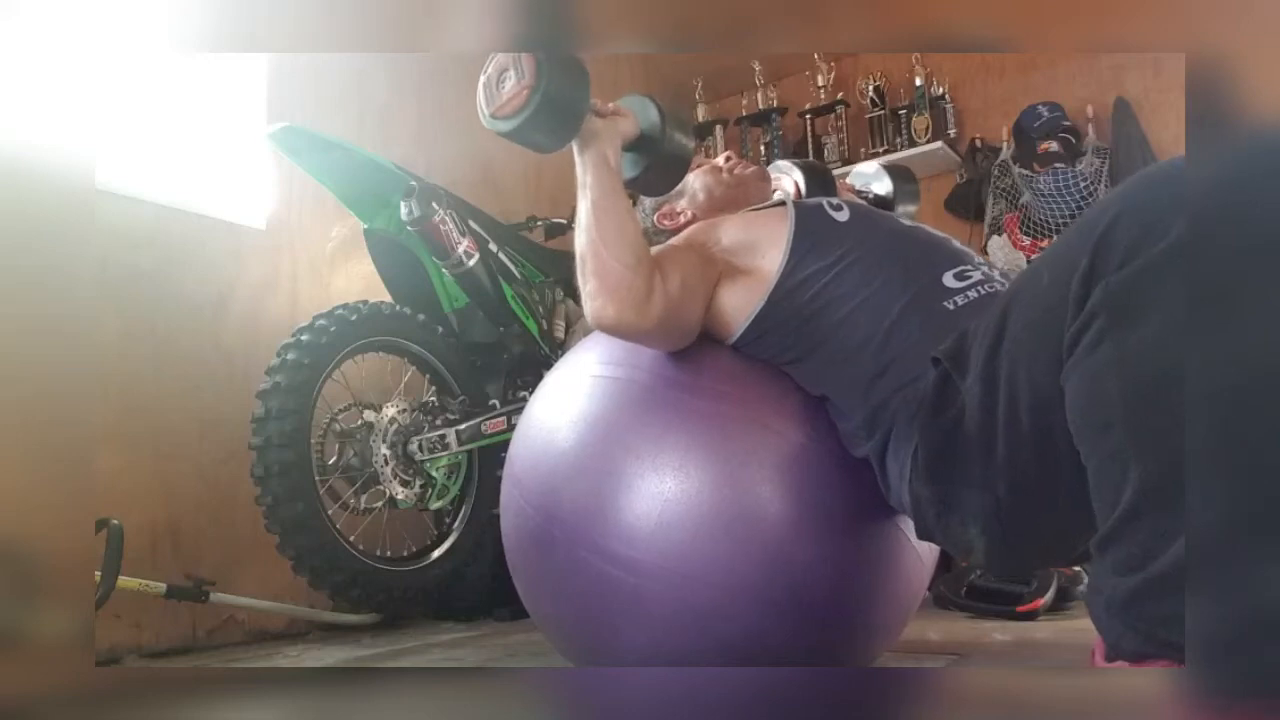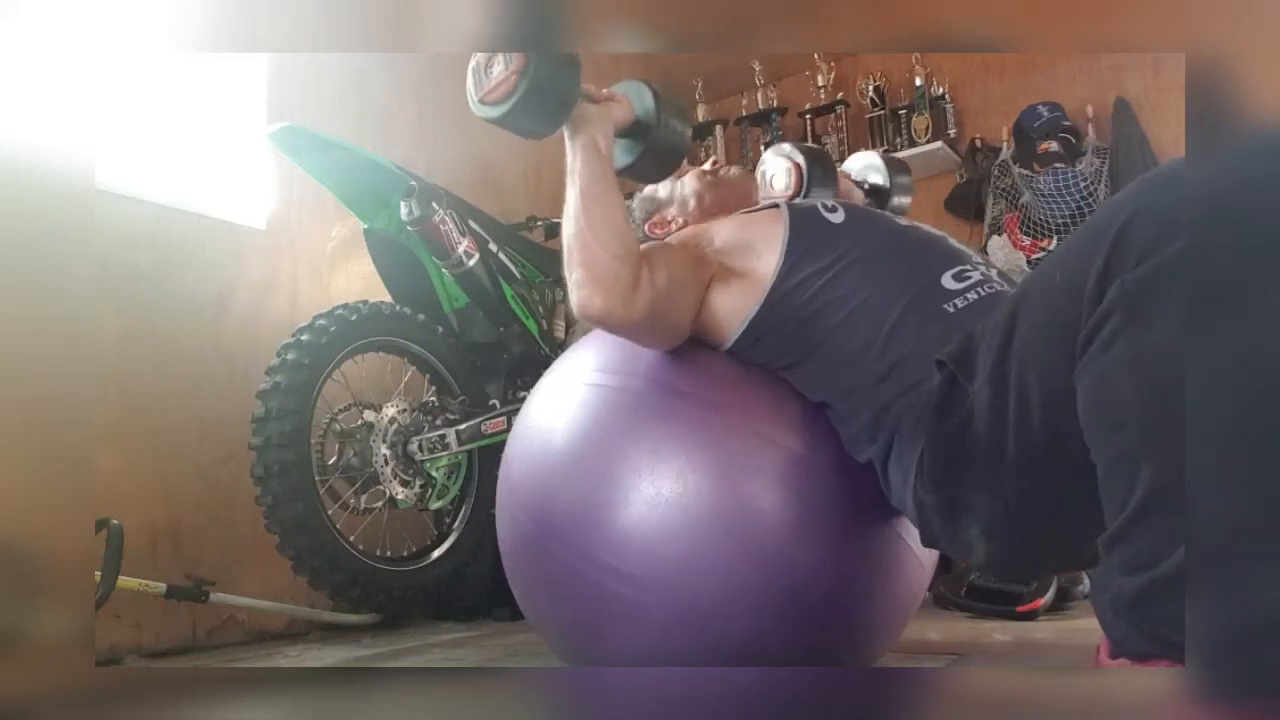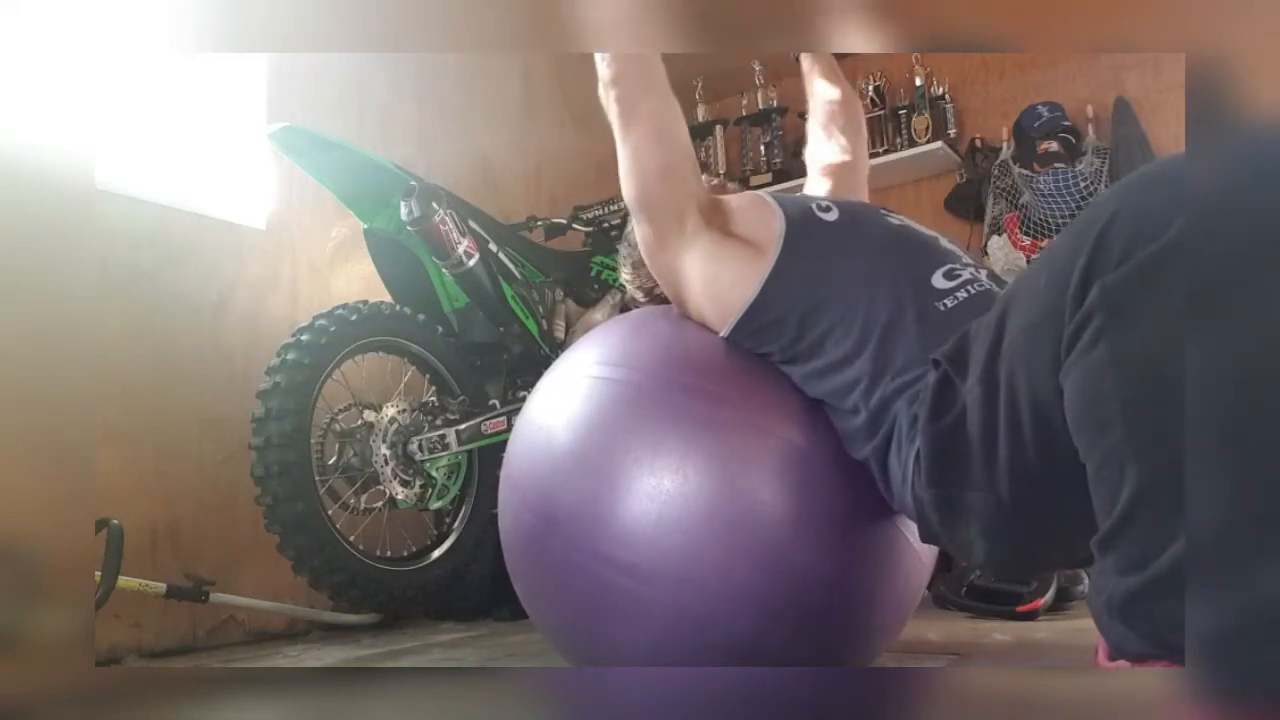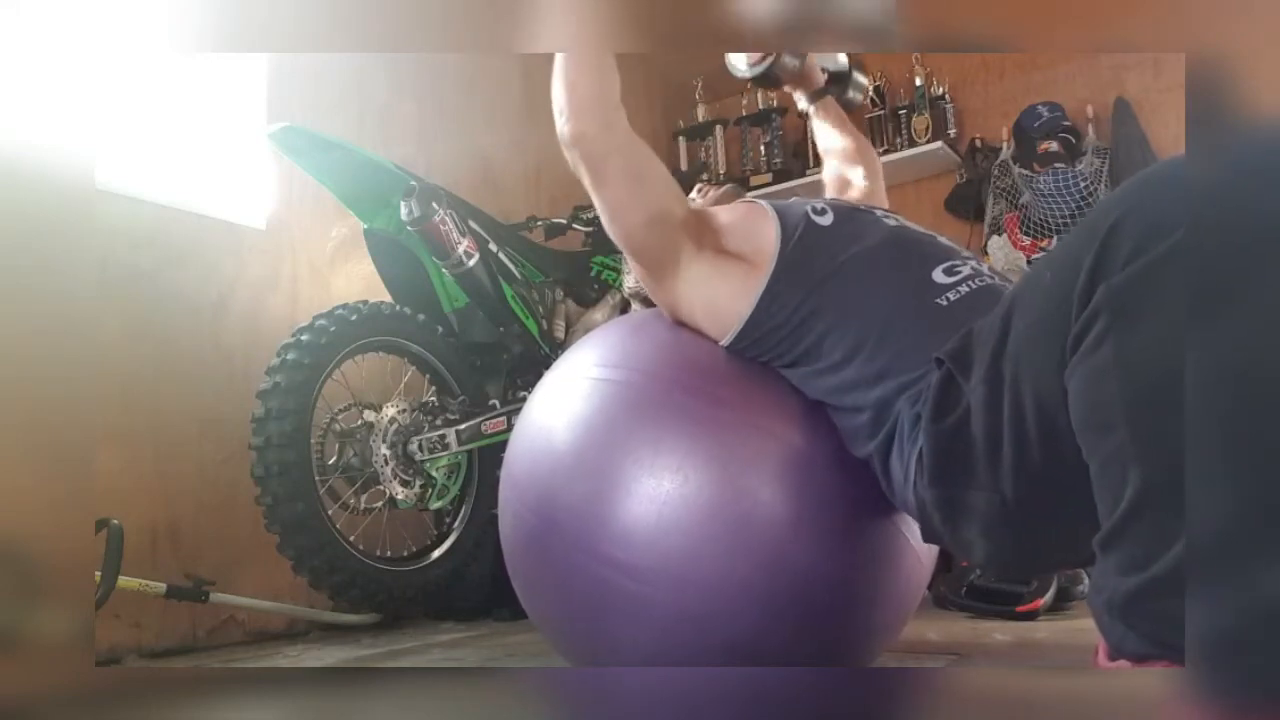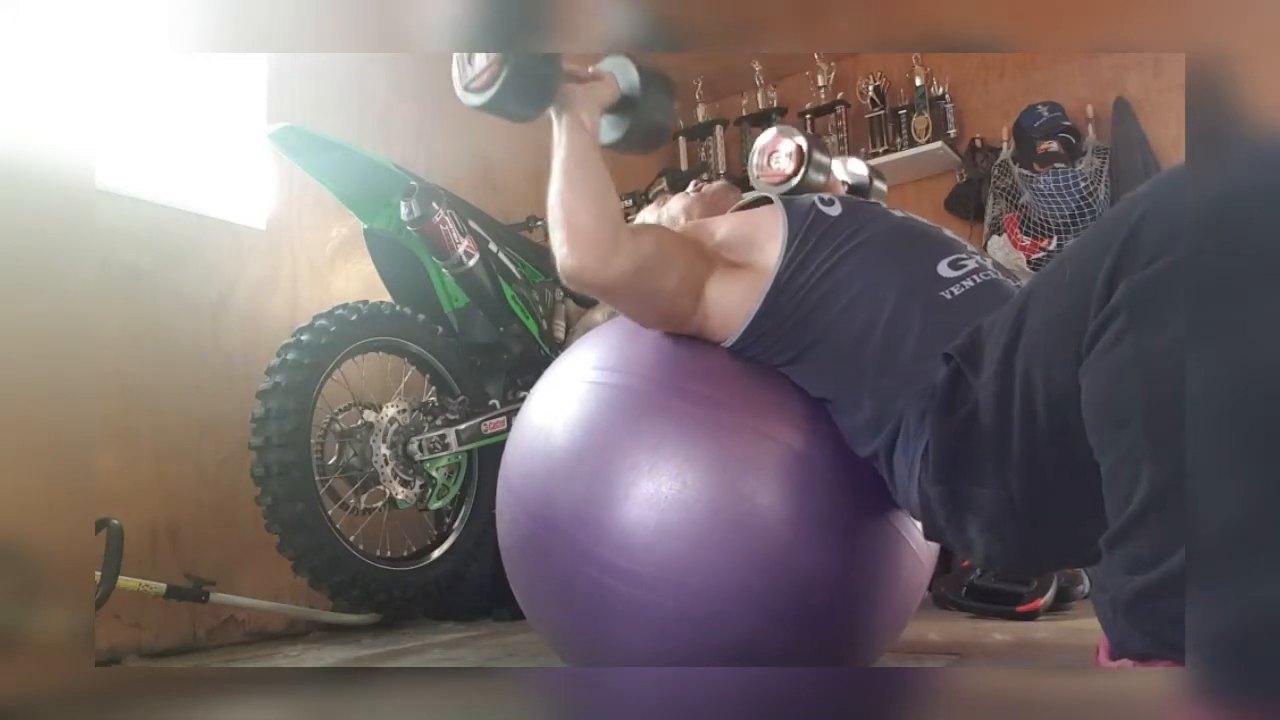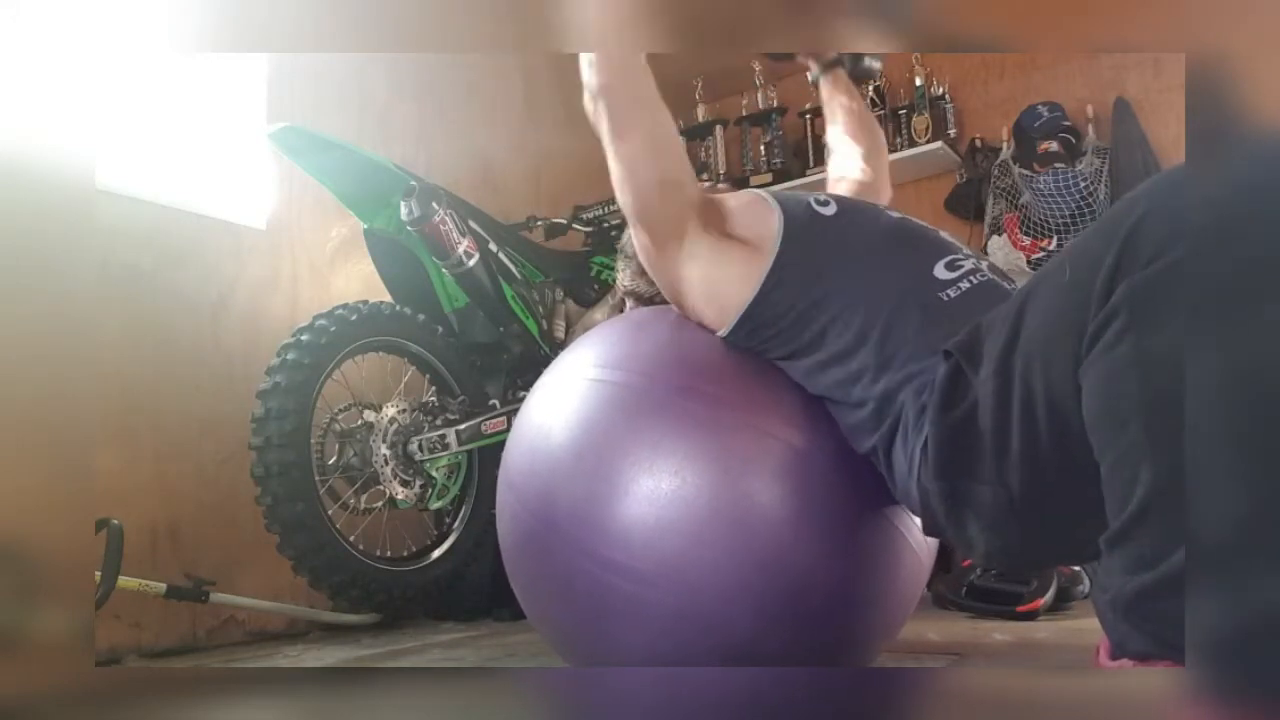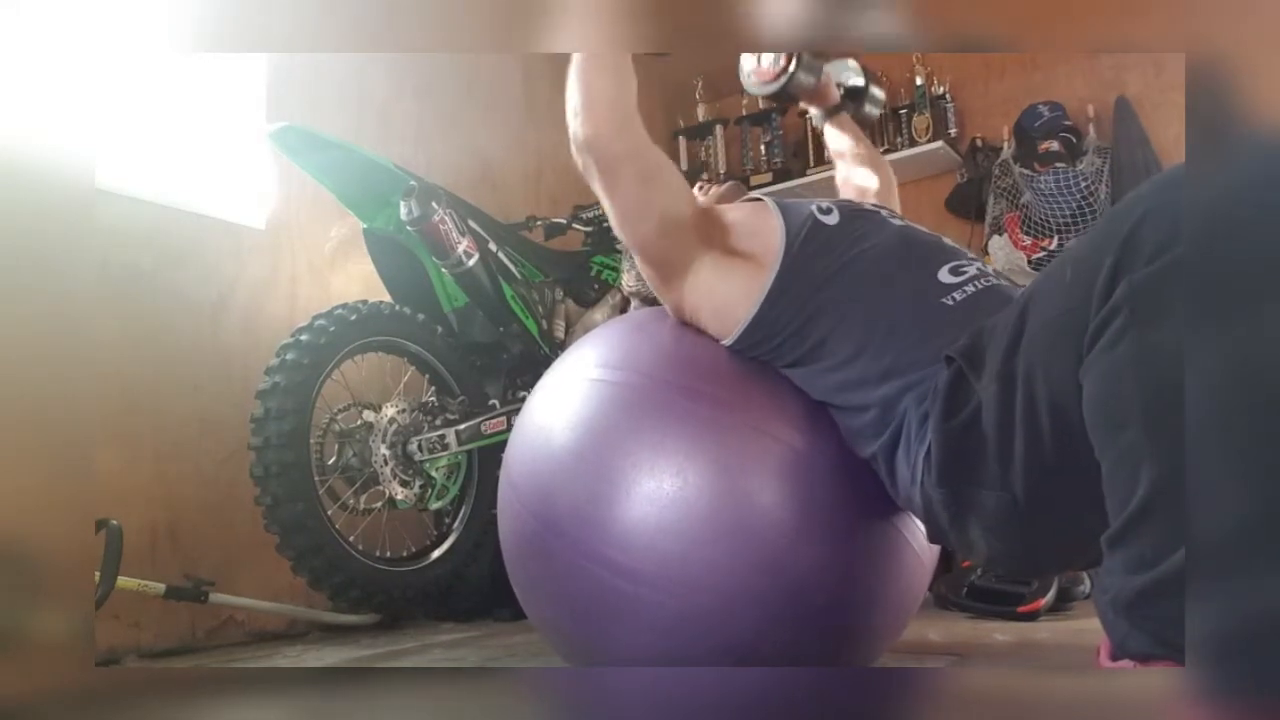
dt=0.7s
person 1, frame 1
left shoulder: (800, 239)
right shoulder: (707, 250)
right elbow: (622, 304)
left wrist: (857, 213)
right wrist: (597, 149)
right hip: (967, 428)
right knee: (1161, 212)
person 1, frame 2
left shoulder: (796, 236)
right shoulder: (698, 258)
right elbow: (608, 296)
left wrist: (854, 205)
right wrist: (590, 138)
right hip: (967, 426)
person 1, frame 3
right shoulder: (689, 242)
left elbow: (839, 136)
right elbow: (627, 89)
left wrist: (812, 54)
right hip: (964, 431)
right knee: (1163, 208)
right ankle: (1153, 641)
person 1, frame 4
left shoulder: (806, 232)
right shoulder: (690, 266)
left elbow: (857, 165)
right elbow: (590, 134)
left wrist: (812, 93)
right hip: (963, 423)
right knee: (1175, 206)
right ankle: (1151, 643)
person 1, frame 5
left shoulder: (779, 239)
right shoulder: (689, 268)
right elbow: (591, 256)
left wrist: (829, 197)
right wrist: (575, 114)
right hip: (975, 425)
right knee: (1182, 216)
right ankle: (1159, 644)
person 1, frame 6
left shoulder: (793, 231)
right shoulder: (691, 248)
left elbow: (863, 160)
right elbow: (615, 104)
left wrist: (827, 70)
right hip: (970, 426)
right ankle: (1151, 644)
person 1, frame 7
left shoulder: (791, 236)
right shoulder: (691, 253)
left elbow: (873, 184)
right elbow: (604, 142)
left wrist: (829, 105)
right hip: (974, 426)
right ankle: (1151, 643)
